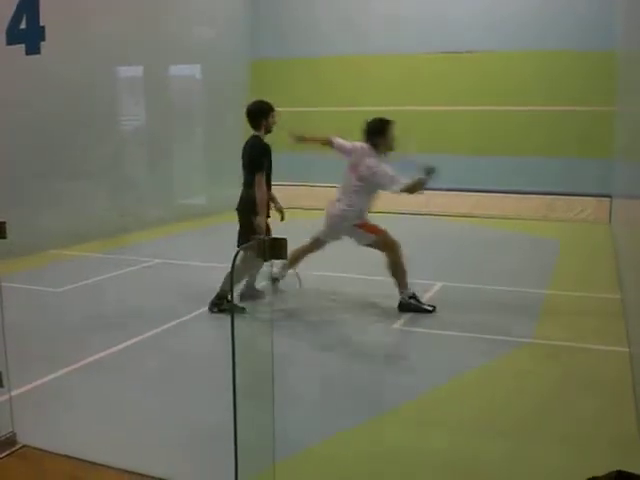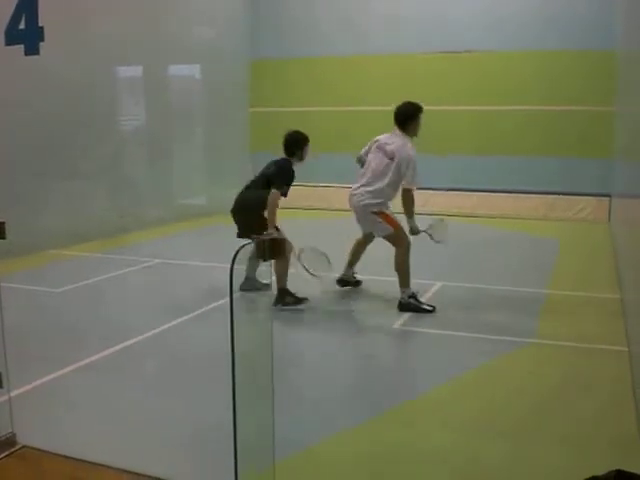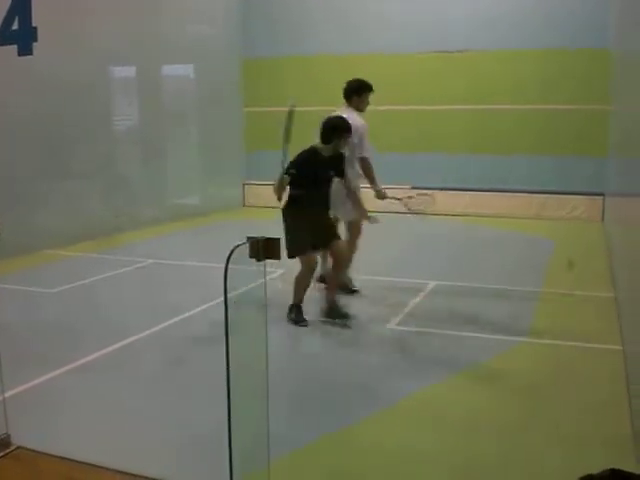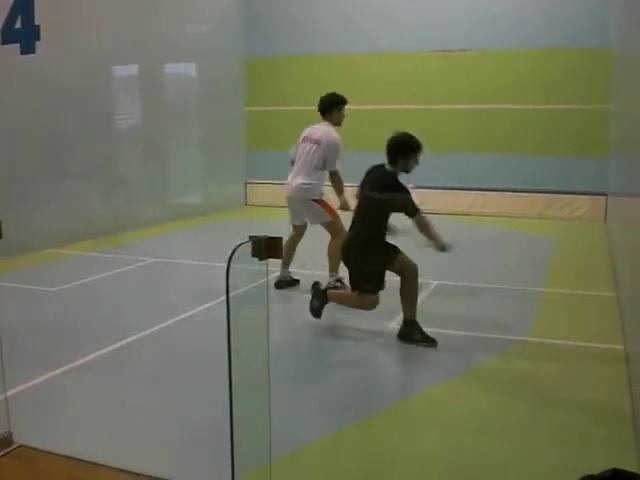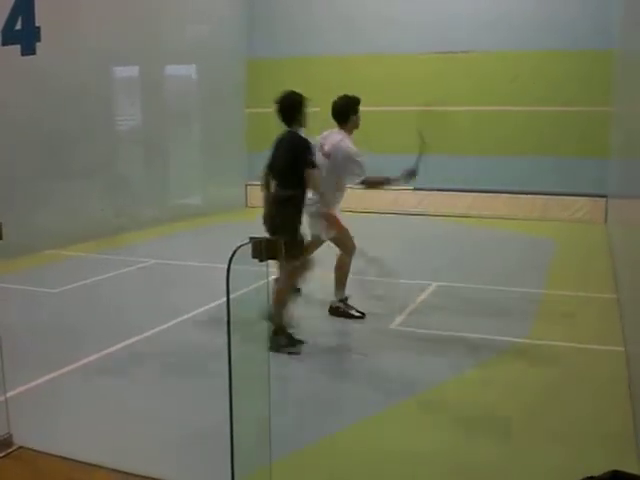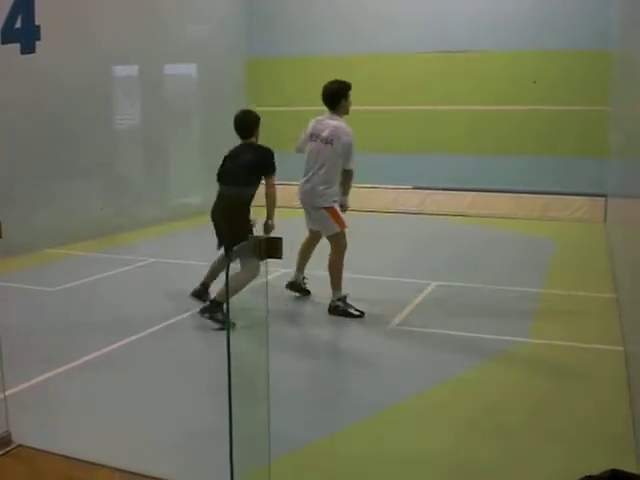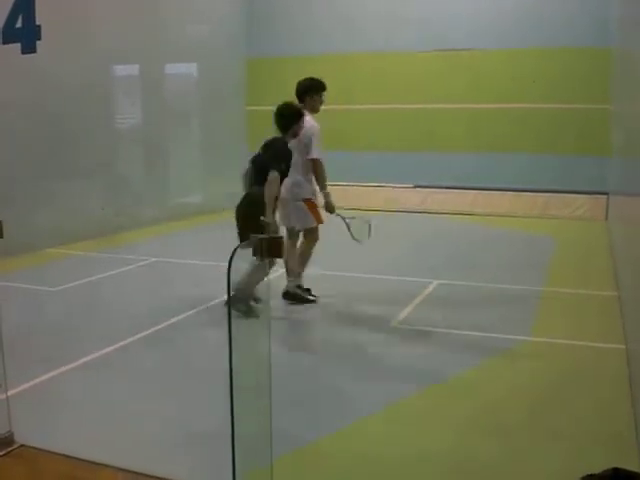
dt=0.5s
person 1, frame 1
left shoulder: (252, 144)
right shoulder: (261, 147)
right elbow: (259, 184)
left wrist: (275, 202)
right wrist: (260, 215)
left hip: (251, 206)
right hip: (253, 208)
right knee: (251, 255)
left ankle: (249, 288)
right ankle: (220, 299)
person 1, frame 2
left shoulder: (278, 164)
right shoulder: (287, 171)
right elbow: (272, 198)
left wrist: (270, 222)
right wrist: (272, 228)
left hip: (240, 208)
right hip: (249, 211)
left knee: (263, 244)
right knee: (283, 248)
left ankle: (249, 280)
right ankle: (283, 294)
person 1, frame 3
left shoulder: (338, 158)
right shoulder: (305, 158)
left elbow: (346, 184)
right elbow: (281, 185)
left wrist: (360, 208)
right wrist: (280, 187)
left hip: (320, 215)
right hip: (298, 217)
left knee: (341, 255)
right knee: (310, 264)
left ankle: (331, 305)
right ankle: (295, 307)
person 1, frame 4
left shoulder: (376, 171)
right shoulder: (397, 190)
left elbow: (362, 194)
right elbow: (420, 221)
right wrist: (438, 242)
left hip: (372, 242)
right hip: (360, 247)
left knee: (410, 270)
right knee: (369, 301)
left ankle: (409, 327)
right ankle: (323, 293)
person 1, frame 5
left shoulder: (281, 142)
right shoulder: (301, 144)
left elbow: (266, 178)
right elbow: (313, 180)
left wrist: (268, 206)
left hip: (277, 213)
right hip: (286, 217)
left knee: (302, 263)
right knee: (289, 273)
left ankle: (276, 313)
right ankle: (278, 332)
person 1, frame 6
left shoulder: (229, 156)
right shoulder: (265, 154)
right elbow: (271, 188)
right wrist: (269, 218)
left hip: (219, 210)
right hip: (239, 213)
left knee: (229, 252)
right knee: (251, 268)
left ankle: (203, 290)
right ankle: (216, 304)
person 1, frame 7
left shoulder: (270, 144)
right shoulder: (283, 151)
left elbow: (248, 173)
right elbow: (272, 182)
right wrist: (270, 215)
left hip: (247, 207)
right hip: (256, 210)
right knee: (267, 259)
left ankle: (246, 290)
right ankle: (239, 296)
person 2, frame 1
left shoulder: (360, 149)
right shoulder: (378, 169)
left elbow: (328, 141)
right elbow: (408, 189)
left wrist: (303, 138)
right wrist: (425, 178)
left hip: (337, 213)
right hip: (351, 218)
left knee: (314, 245)
right knee: (392, 247)
left ankle: (277, 275)
right ankle: (406, 298)
person 2, frame 2
left shoulder: (381, 139)
right shoulder: (407, 152)
left elbow: (361, 160)
right elbow: (407, 191)
right wrist: (411, 221)
left hip: (357, 197)
right hip: (371, 204)
left knee: (367, 236)
right knee: (403, 244)
left ankle: (347, 276)
right ankle: (406, 298)
person 2, frame 3
right shoulder: (357, 123)
right elbow: (363, 159)
right wrist: (375, 186)
right hip: (344, 184)
right knee: (354, 230)
left ankle: (325, 271)
right ankle: (342, 277)
person 2, frame 4
left shoulder: (308, 131)
right shoulder: (332, 138)
left elbow: (293, 160)
right elbow: (333, 173)
right wrist: (342, 198)
left hip: (292, 189)
right hip: (308, 192)
left knee: (297, 232)
right knee: (339, 232)
left ankle: (284, 275)
right ankle: (334, 281)
person 2, frame 5
left shoulder: (327, 136)
right shoulder: (346, 149)
right elbow: (366, 182)
right wrist: (399, 178)
left hip: (314, 200)
right hip: (320, 205)
left knee: (317, 241)
right knee: (348, 248)
right ankle: (338, 302)
person 2, frame 6
left shoulder: (314, 124)
right shoulder: (344, 132)
left elbow: (300, 148)
right elbow: (347, 171)
right wrist: (344, 197)
left hip: (307, 192)
right hip: (324, 197)
left knee: (314, 235)
right knee: (339, 245)
left ankle: (297, 279)
right ankle: (337, 301)
person 2, frame 7
right shoulder: (310, 125)
right elbow: (315, 163)
right wrist: (326, 194)
left hip: (284, 188)
right hip: (300, 190)
left knee: (291, 237)
right knee: (311, 236)
left ankle: (291, 284)
right ankle: (296, 284)
